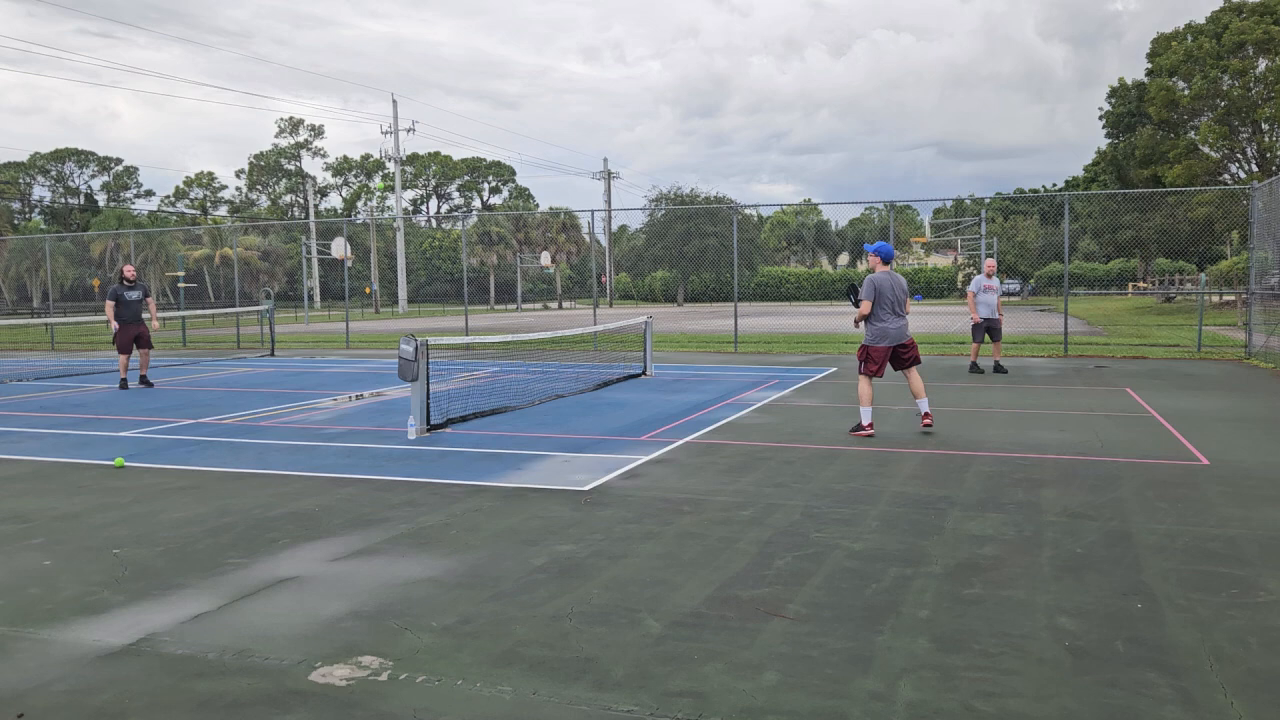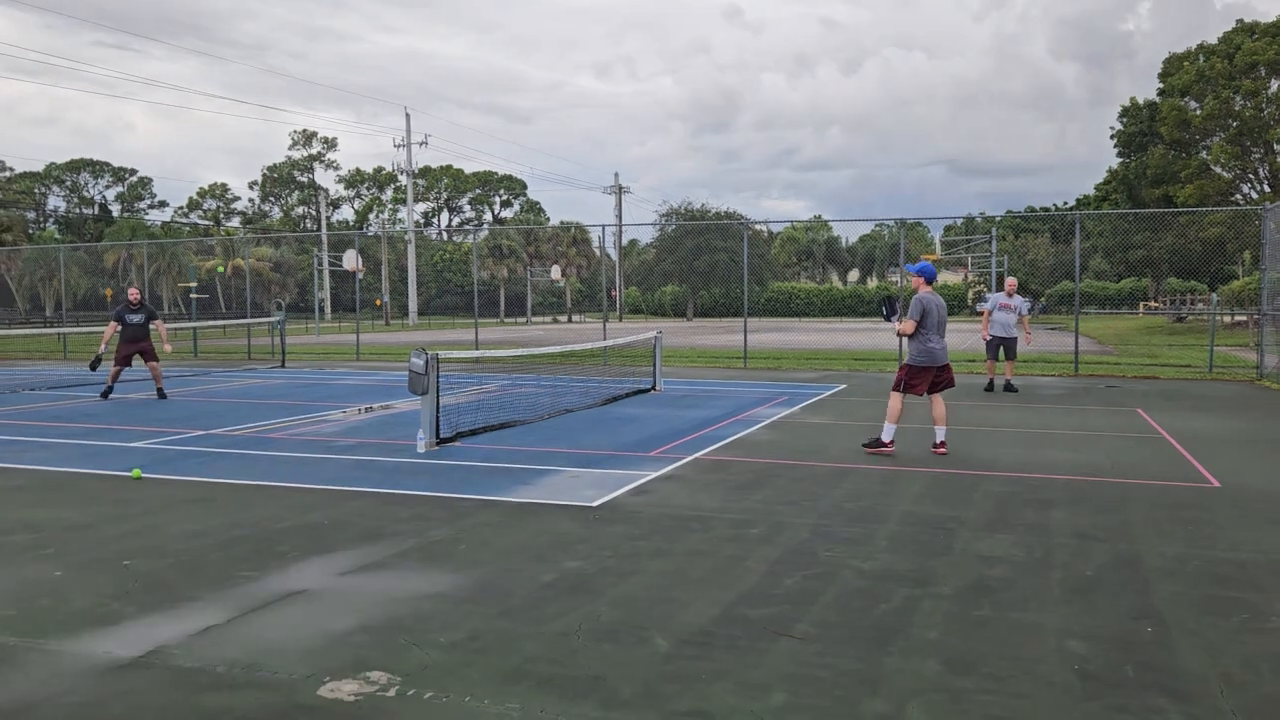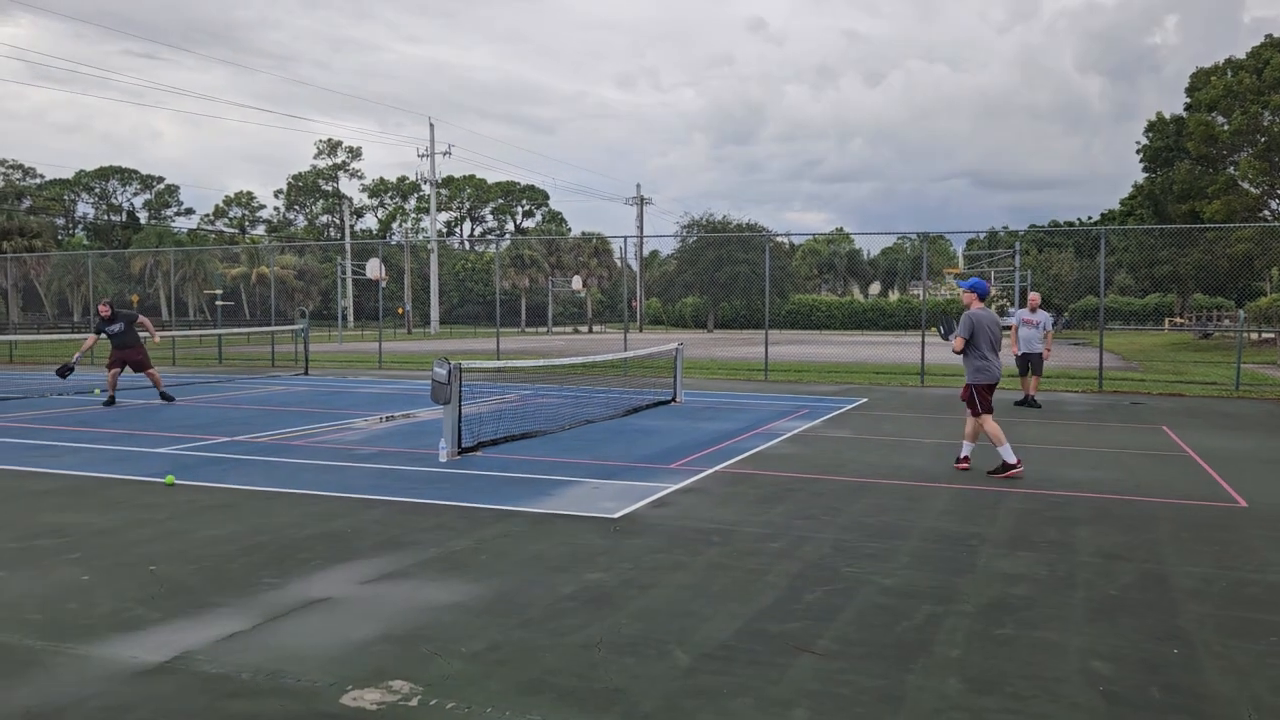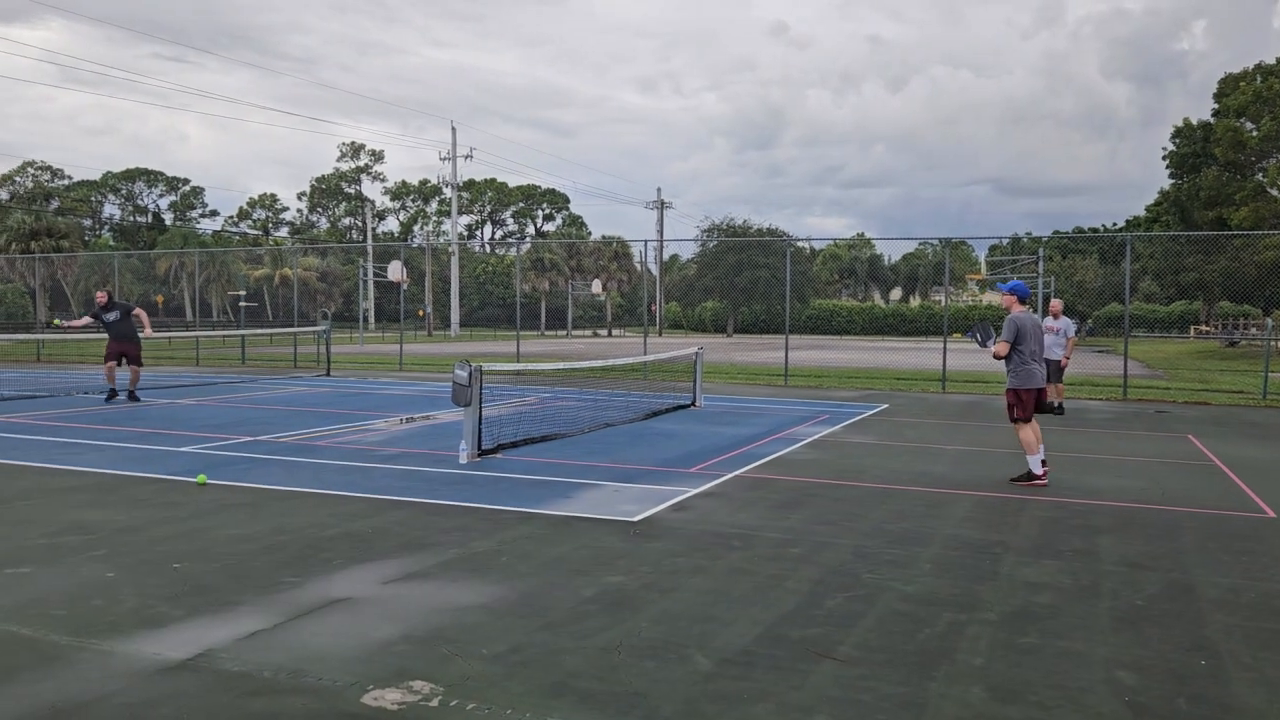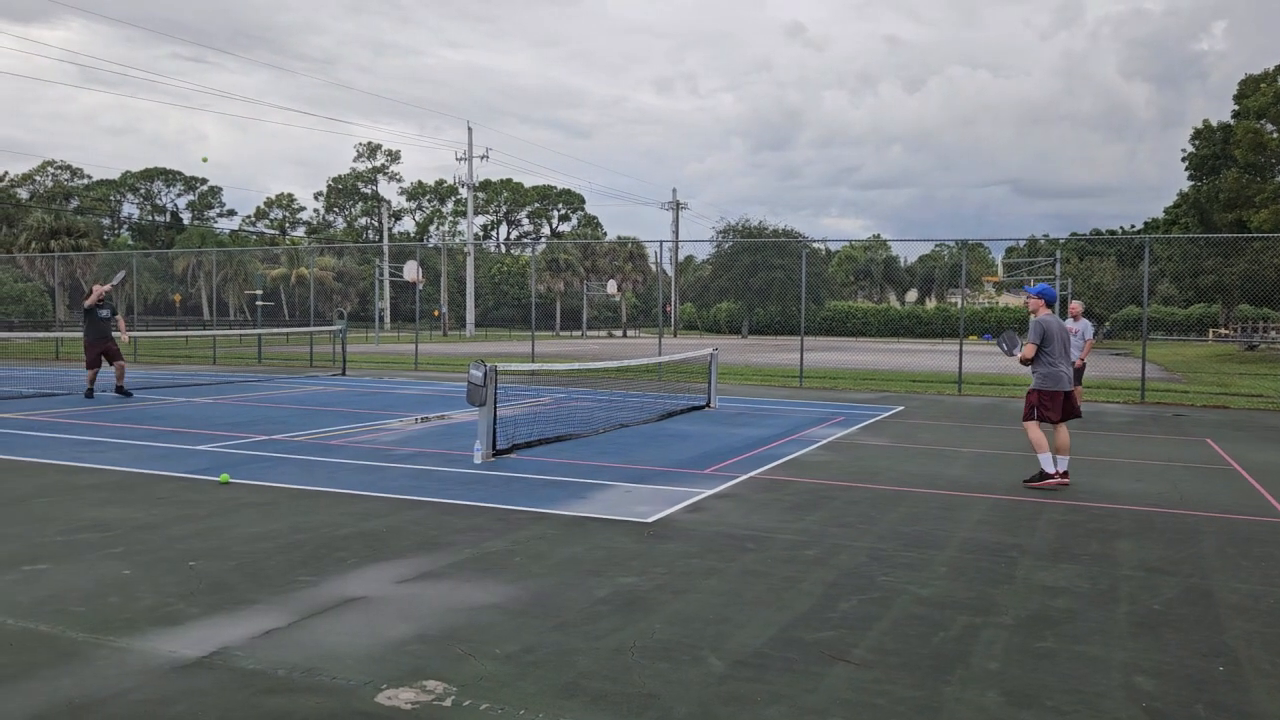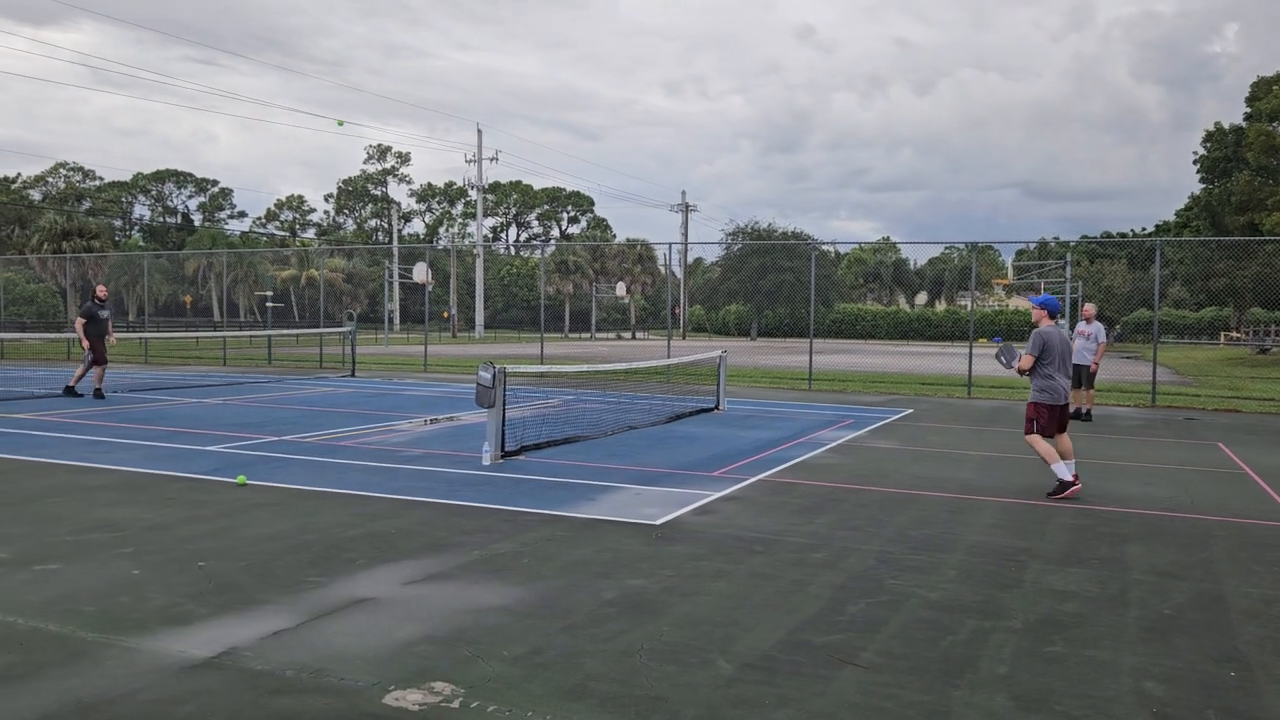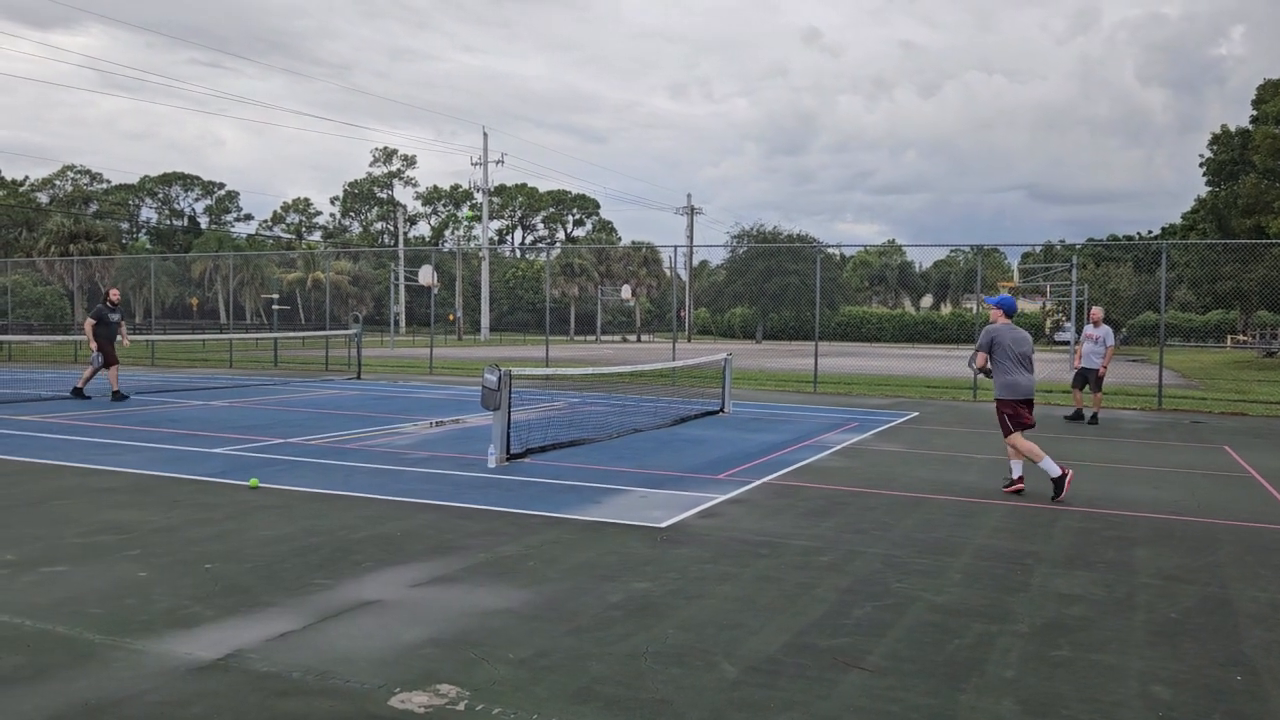
dt=0.4s
person 1, frame 1
left shoulder: (872, 280)
right shoulder: (901, 280)
left elbow: (865, 310)
right elbow: (907, 309)
left wrist: (857, 319)
left hip: (877, 338)
right hip: (901, 335)
left knee: (865, 378)
right knee: (911, 372)
left ankle: (866, 424)
right ankle: (926, 413)
person 1, frame 2
left shoulder: (919, 299)
right shoulder: (940, 300)
left elbow: (909, 330)
left wrist: (899, 328)
right wrist: (906, 325)
left hip: (920, 358)
right hip: (940, 357)
left knee: (896, 395)
right knee: (936, 397)
left ankle: (886, 440)
right ankle: (940, 441)
person 1, frame 3
left shoulder: (969, 316)
right shoulder: (994, 317)
left elbow: (957, 347)
left wrist: (954, 345)
left hip: (978, 375)
right hip: (992, 372)
left knee: (984, 419)
right knee: (974, 413)
left ankle: (1011, 461)
right ankle: (964, 456)
person 1, frame 4
left shoulder: (1013, 319)
right shoulder: (1034, 320)
left elbow: (1002, 351)
left wrist: (994, 350)
right wrist: (1000, 349)
left hip: (1021, 380)
right hip: (1037, 378)
left knee: (1021, 424)
right knee: (1029, 420)
left ankle: (1037, 473)
right ankle: (1040, 461)
person 1, frame 5
left shoulder: (1039, 322)
right shoulder: (1060, 323)
left elbow: (1028, 354)
left wrist: (1021, 358)
right wrist: (1028, 358)
left hip: (1046, 382)
right hip: (1065, 381)
left knee: (1031, 424)
right knee: (1059, 425)
left ankle: (1048, 471)
right ankle: (1062, 472)
person 1, frame 6
left shoulder: (1040, 334)
right shoulder: (1063, 335)
left elbow: (1026, 365)
left wrist: (1019, 368)
right wrist: (1033, 370)
left hip: (1044, 395)
right hip: (1062, 393)
left knee: (1034, 437)
right knee: (1060, 433)
left ankle: (1068, 480)
right ankle: (1071, 475)
person 1, frame 7
left shoulder: (990, 331)
right shoulder: (1025, 335)
left elbow: (979, 363)
left wrist: (990, 370)
left hip: (1008, 392)
right hip: (1027, 390)
left knee: (1014, 439)
right knee: (1012, 435)
left ankle: (1058, 474)
right ankle: (1017, 478)
